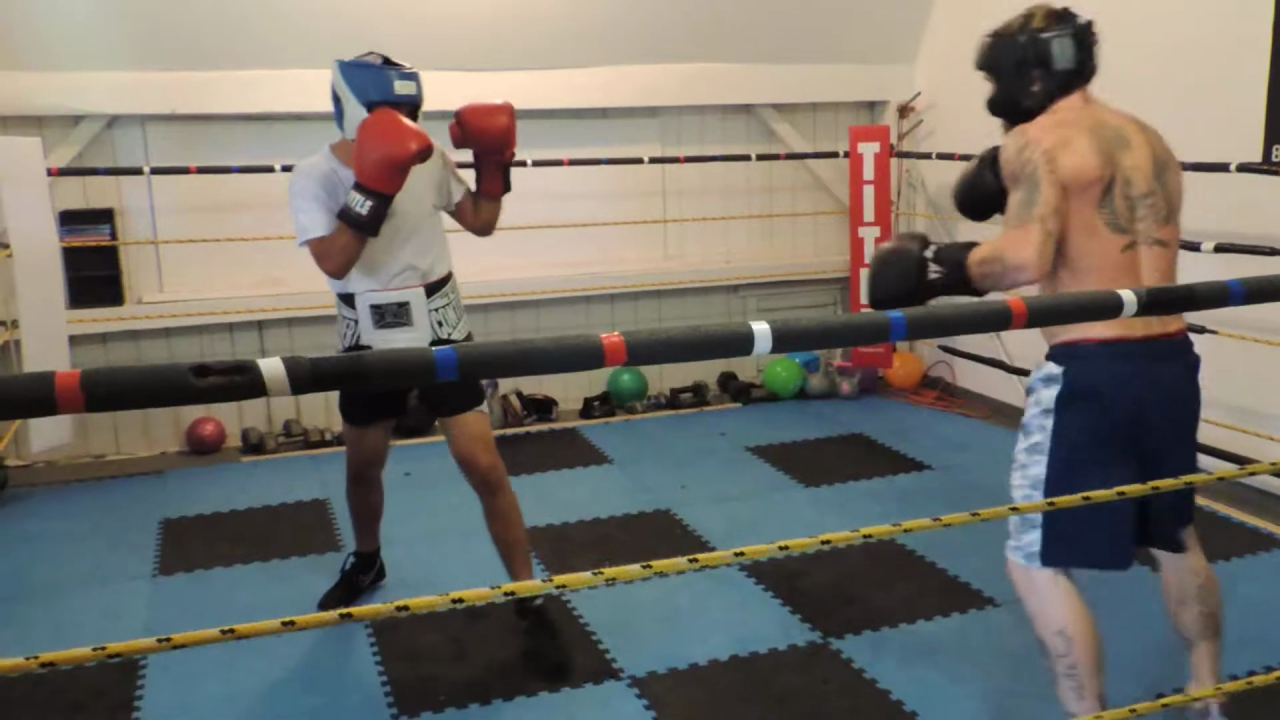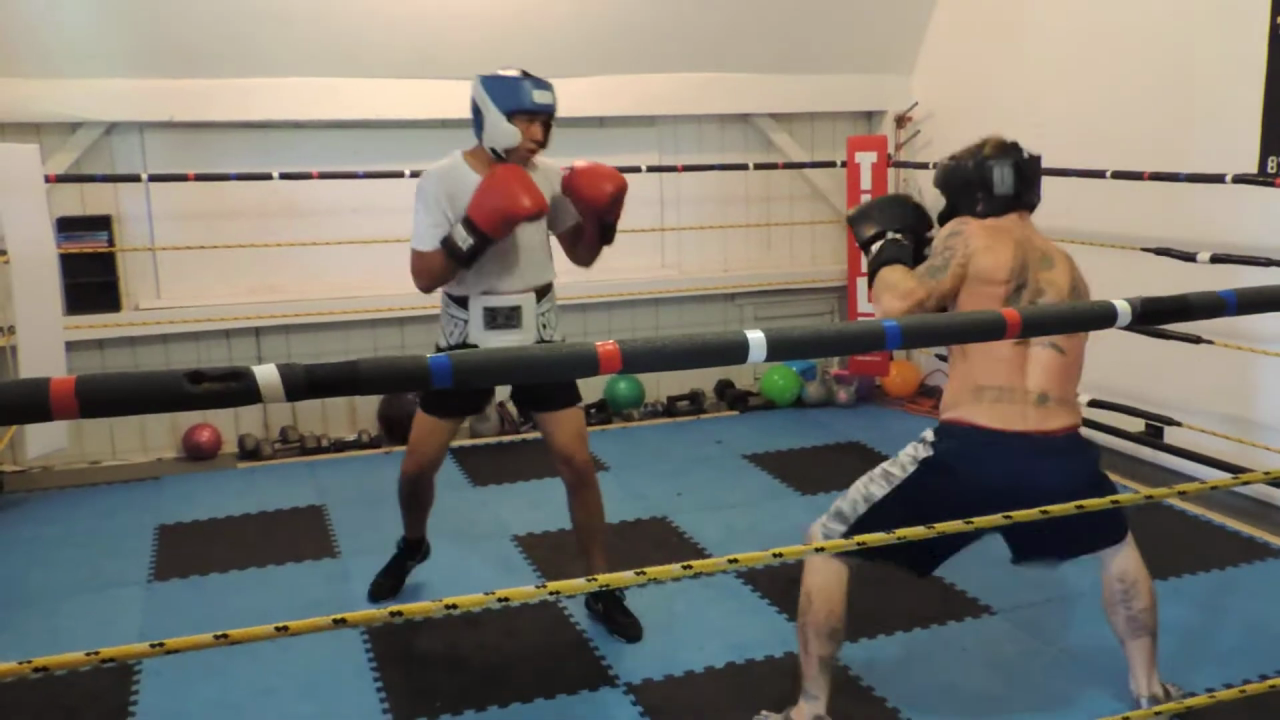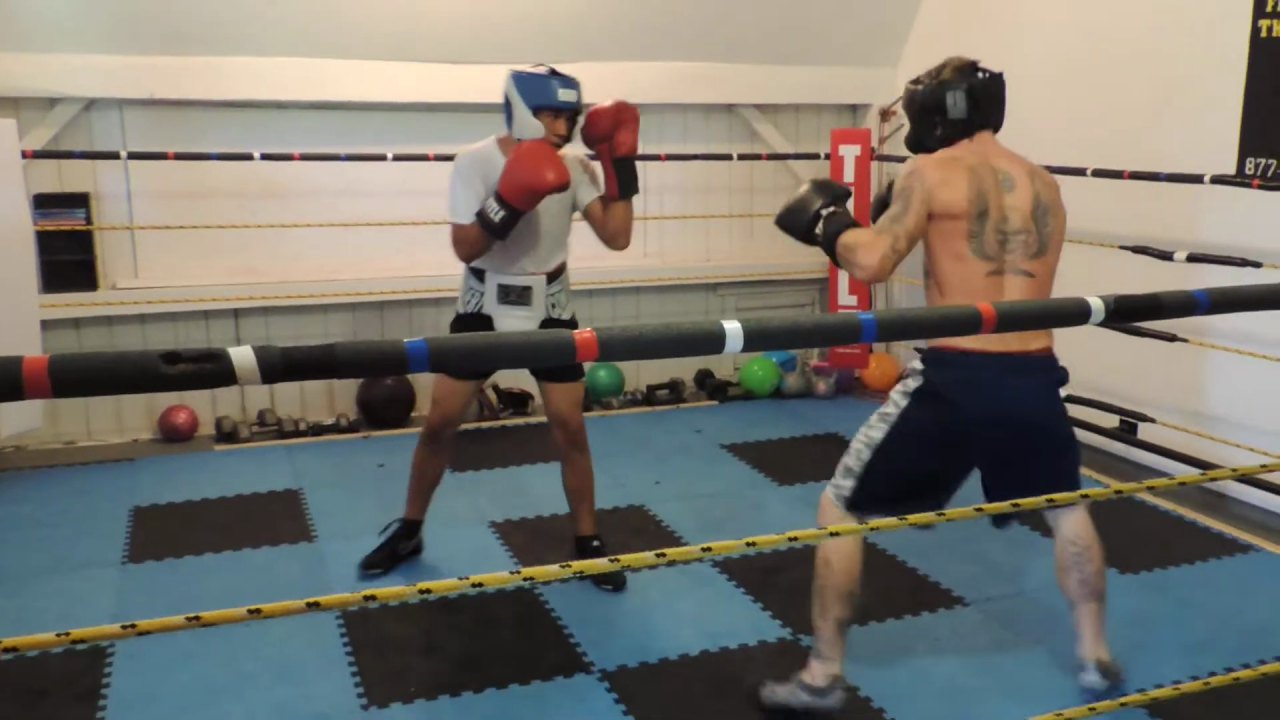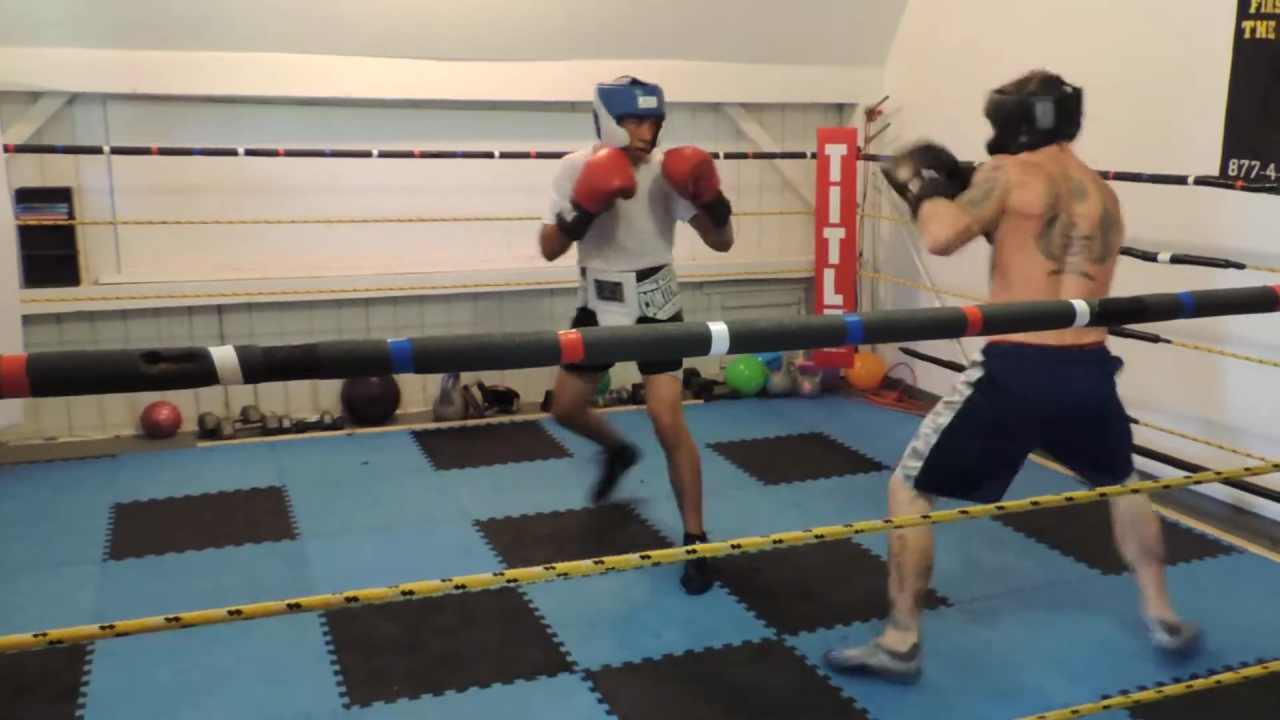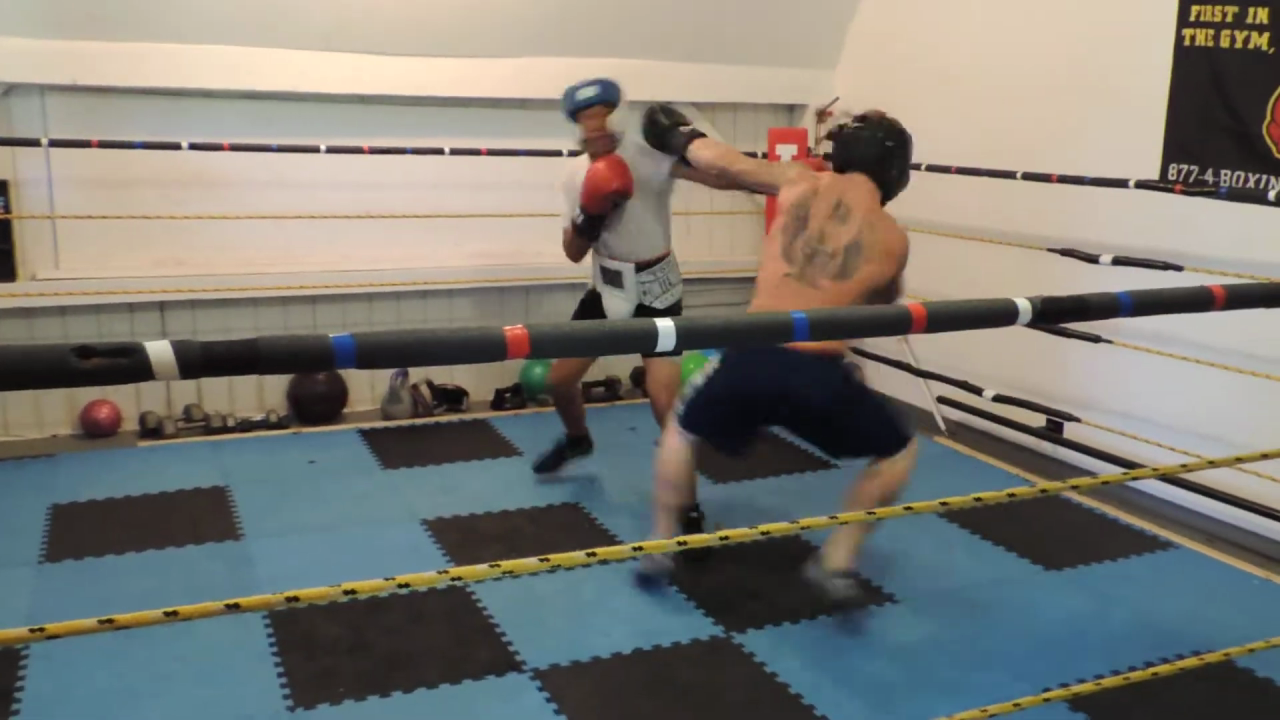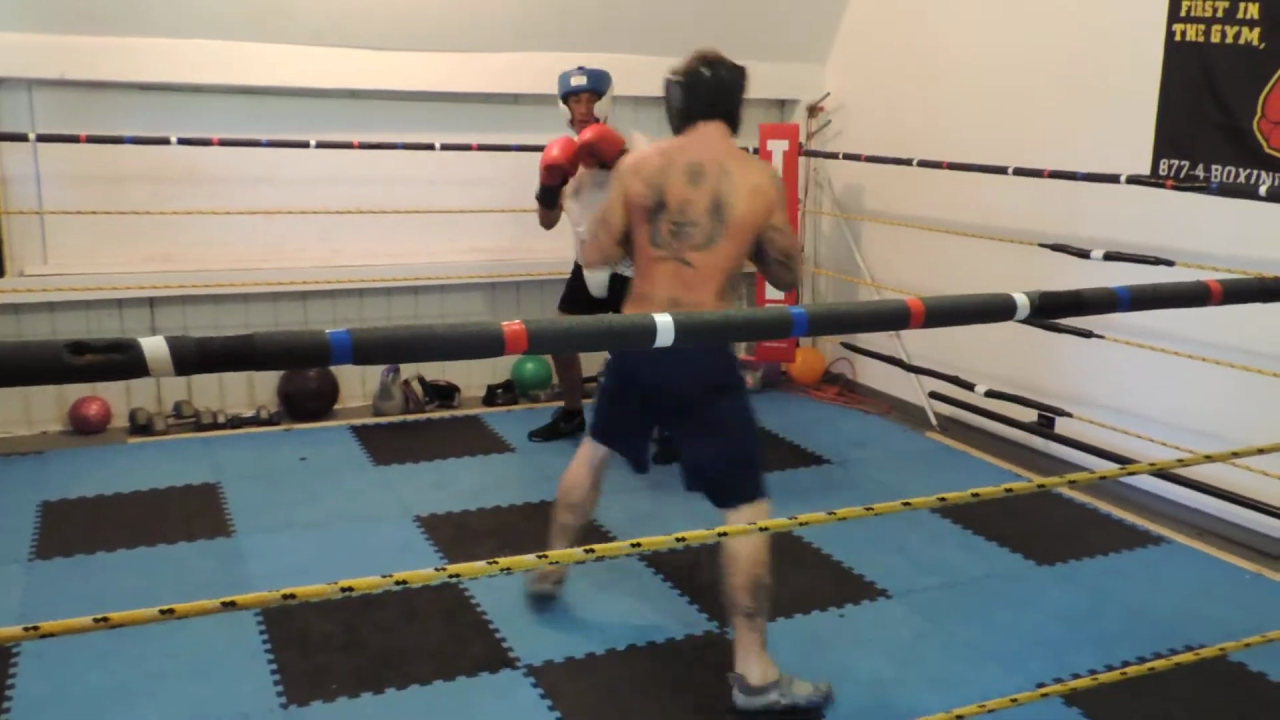
dt=0.7s
person 1, frame 1
left shoulder: (1036, 140)
right shoulder: (1149, 142)
left elbow: (1027, 261)
left wrist: (940, 265)
left hip: (1090, 373)
right hip: (1168, 362)
left knee: (1038, 565)
right knee: (1175, 544)
person 1, frame 2
left shoulder: (968, 238)
right shoulder: (1070, 271)
left elbow: (897, 305)
left wrist: (887, 244)
left hip: (968, 452)
right hip: (1056, 457)
left knee: (829, 544)
right knee: (1116, 545)
person 1, frame 3
left shoulder: (929, 172)
right shoulder: (1044, 186)
left elbow: (871, 262)
left wrist: (827, 220)
left hip: (953, 377)
right hip: (1033, 376)
left knee: (840, 513)
right knee: (1068, 510)
left ankle: (821, 675)
right ankle: (1095, 657)
person 1, frame 4
left shoulder: (1007, 173)
right shoulder: (1105, 196)
left elbow: (944, 236)
left wrist: (919, 182)
left hip: (1015, 370)
right hip: (1088, 371)
left knee: (908, 490)
right knee: (1124, 490)
left ankle: (901, 641)
right ankle: (1164, 618)
person 1, frame 5
left shoulder: (801, 180)
right shoulder: (893, 240)
left elbow: (713, 157)
left wrist: (678, 132)
left hip: (751, 357)
right hip: (819, 374)
left knee: (680, 432)
right knee: (898, 454)
left ankle: (658, 551)
right ankle: (837, 558)
person 1, frame 6
left shoulder: (639, 163)
right shoulder: (759, 178)
left elbow: (592, 256)
right elbow: (785, 275)
left hip: (635, 345)
right hip: (701, 359)
left knee: (595, 450)
right knee: (746, 509)
left ankle: (549, 574)
person 2, frame 1
left shoulder: (428, 160)
right shoulder: (314, 176)
left elbow: (482, 222)
right elbow: (333, 261)
left wrist: (495, 160)
right wrist: (374, 187)
left hip: (438, 329)
right hip: (368, 339)
left knee: (484, 467)
right knee: (363, 466)
left ankle: (531, 604)
right ankle: (366, 561)
person 2, frame 2
left shoulder: (547, 179)
right shoulder: (442, 180)
left elbow: (582, 256)
right elbow: (424, 276)
left wrist: (603, 214)
right wrist: (477, 226)
left hip: (536, 335)
right hip: (467, 337)
left knee: (577, 464)
right knee: (418, 466)
left ankle: (601, 588)
right ankle: (411, 544)
person 2, frame 3
left shoulder: (574, 166)
right shoulder: (475, 162)
left elbow: (618, 238)
right elbow: (465, 248)
left wrist: (621, 162)
right wrist: (509, 201)
left hip: (548, 311)
right hip: (484, 308)
left knee: (571, 431)
right knee: (439, 426)
left ankle: (588, 542)
right ankle: (407, 532)
person 2, frame 4
left shoulder: (669, 174)
right shoulder: (574, 170)
left elbow: (721, 242)
right elbow: (549, 248)
left wrist: (710, 198)
right wrist: (583, 206)
left hip: (654, 306)
right hip: (597, 304)
left knee: (667, 423)
right knee: (566, 408)
left ankle: (694, 541)
right ankle: (617, 450)
person 2, frame 5
left shoulder: (651, 155)
right shoulder: (577, 176)
left elbow: (711, 174)
right elbow: (573, 253)
right wrist: (588, 214)
left hip: (655, 294)
right hip: (607, 290)
left knee: (665, 404)
right knee: (560, 379)
left ankle: (686, 509)
right ankle: (576, 438)
person 2, frame 6
left shoulder: (629, 146)
right shoulder: (563, 154)
right elbow: (548, 222)
right wrist: (548, 186)
left hip: (628, 264)
right hip: (588, 263)
left ankle: (666, 430)
right ankle: (571, 415)
